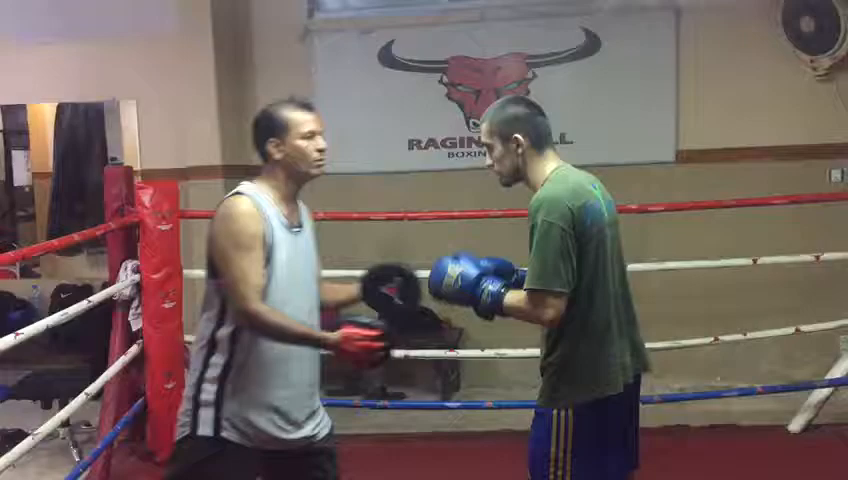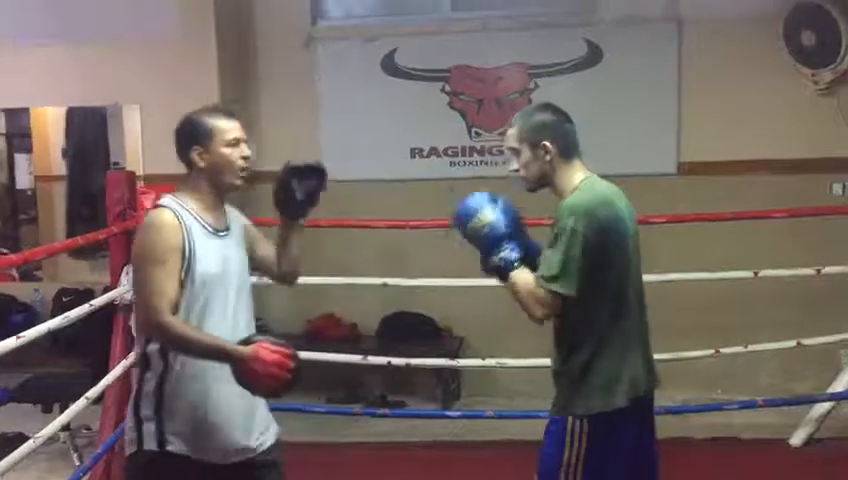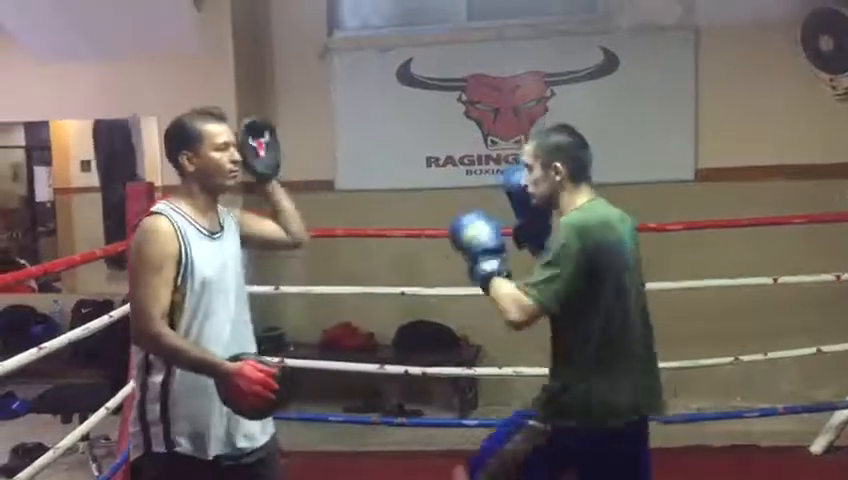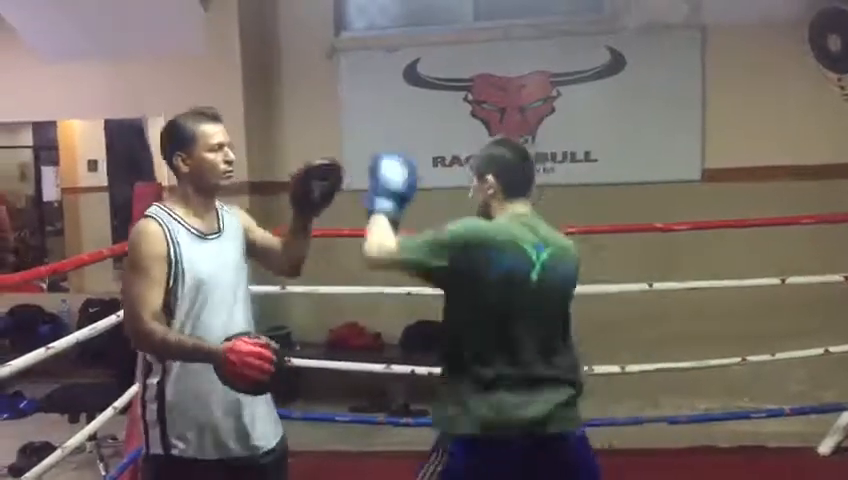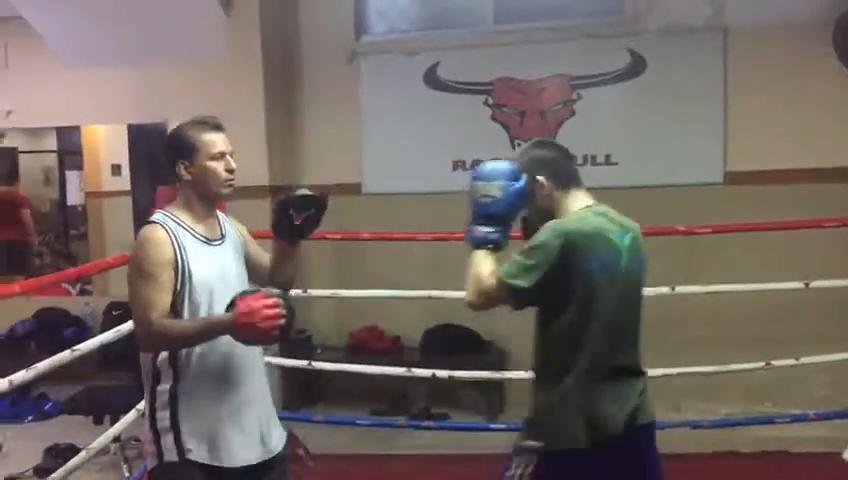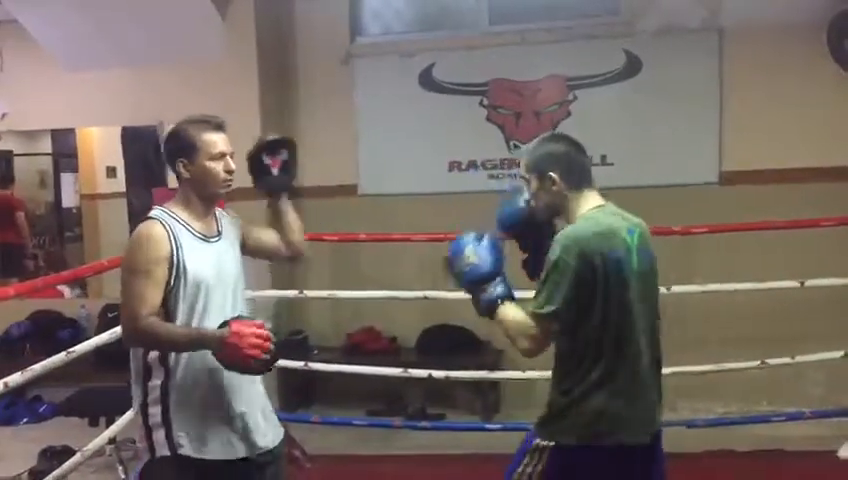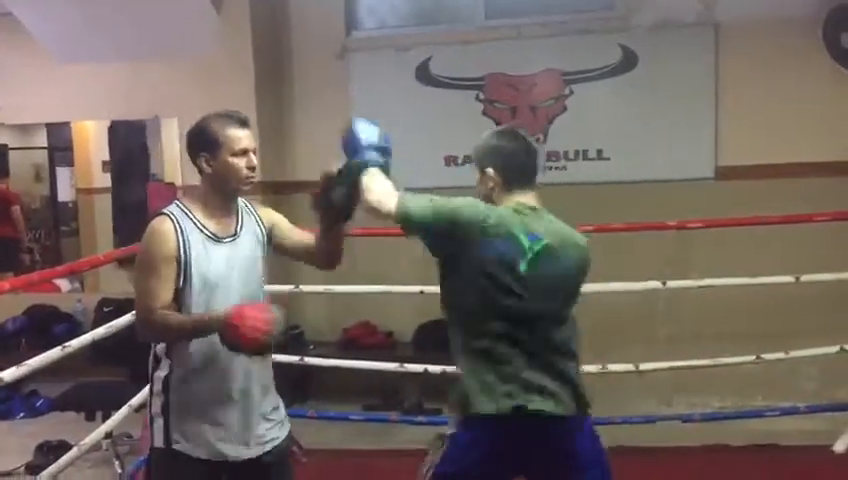
dt=0.3s
person 1, frame 1
left shoulder: (300, 211)
right shoulder: (242, 211)
right elbow: (248, 310)
left wrist: (365, 290)
right wrist: (334, 340)
right hip: (227, 410)
person 1, frame 2
left shoulder: (236, 221)
right shoulder: (165, 224)
left elbow: (285, 271)
right elbow: (158, 322)
left wrist: (292, 220)
right wrist: (240, 354)
right hip: (171, 426)
person 1, frame 3
left shoulder: (231, 220)
right shoulder: (160, 230)
left elbow: (294, 235)
right elbow: (149, 332)
left wrist: (268, 180)
right wrist: (225, 370)
right hip: (177, 428)
person 1, frame 4
left shoulder: (234, 219)
right shoulder: (153, 233)
left elbow: (289, 263)
right elbow: (141, 329)
left wrist: (303, 215)
right wrist: (218, 352)
right hip: (182, 426)
person 1, frame 5
left shoulder: (232, 229)
right shoulder: (158, 239)
left elbow: (278, 281)
right elbow: (149, 332)
left wrist: (290, 241)
right wrist: (227, 322)
right hip: (190, 430)
person 1, frame 6
left shoulder: (229, 225)
right shoulder: (155, 235)
left elbow: (294, 248)
right elbow: (137, 327)
left wrist: (278, 193)
right wrist: (215, 339)
right hip: (182, 424)
person 1, frame 7
left shoulder: (258, 218)
right shoulder: (166, 230)
left elbow: (324, 256)
right elbow: (150, 322)
left wrist: (333, 216)
right wrist: (219, 323)
right hip: (188, 417)
person 2, frame 1
left shoulder: (552, 201)
right shoulder: (587, 184)
left elbow: (548, 308)
left wrist: (485, 292)
right wrist: (512, 276)
left hip: (581, 379)
right hip: (617, 368)
person 2, frame 2
left shoulder: (580, 209)
right shoulder: (607, 195)
left elbow: (543, 306)
left wrist: (501, 252)
right wrist: (524, 251)
left hip: (595, 391)
right hip: (629, 380)
person 2, frame 3
left shoulder: (577, 229)
right shoulder: (616, 221)
left elbow: (519, 312)
left wrist: (488, 264)
right wrist: (534, 234)
left hip: (577, 405)
right hip: (630, 401)
person 2, frame 4
left shoulder: (472, 239)
right shoulder: (566, 251)
left elbow: (378, 253)
left wrist: (382, 203)
left hip: (485, 428)
right hip: (555, 421)
person 2, frame 5
left shoulder: (562, 235)
right shoulder: (628, 232)
left elbow: (480, 296)
left wrist: (486, 226)
left hip: (568, 425)
right hip: (631, 418)
person 2, frame 6
left shoulder: (576, 241)
right shoulder: (634, 229)
left elbow: (531, 339)
left wrist: (489, 290)
right wrist: (538, 246)
left hip: (580, 427)
right hip: (640, 420)
person 2, frame 7
left shoulder: (468, 220)
right shoulder: (574, 246)
left elbow: (382, 201)
left wrist: (368, 159)
left hip: (495, 415)
right hip: (563, 413)
